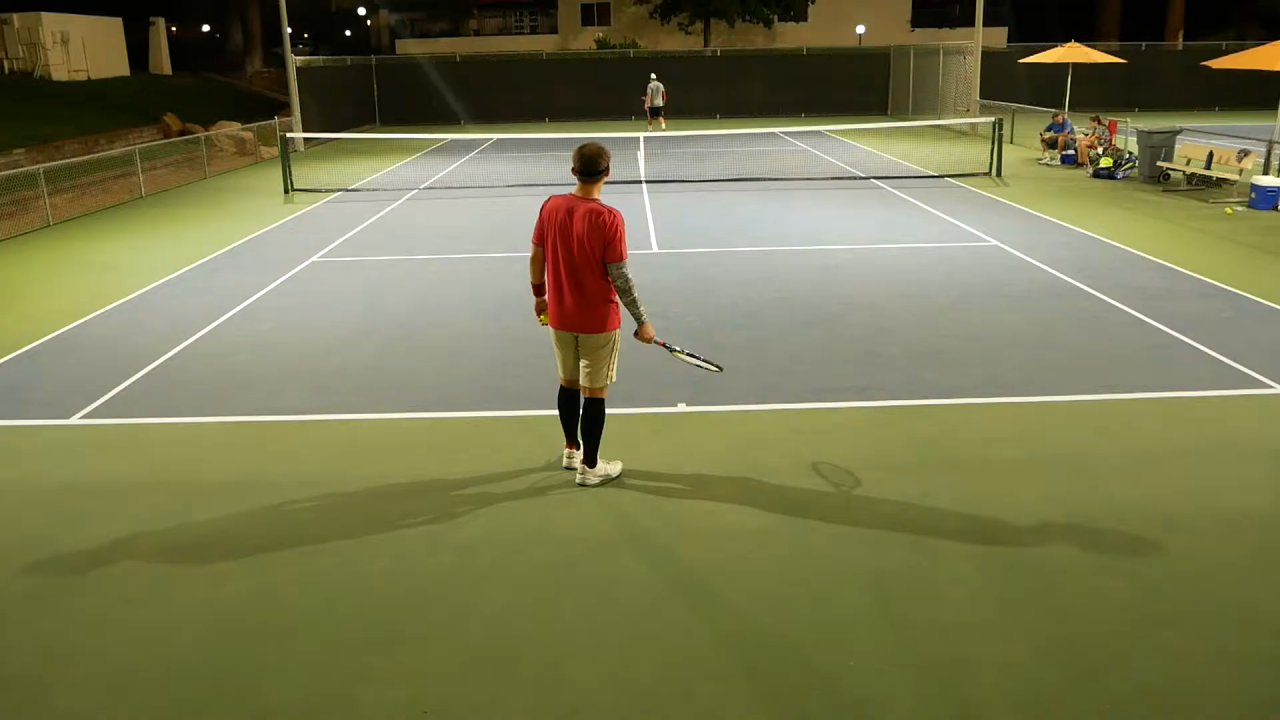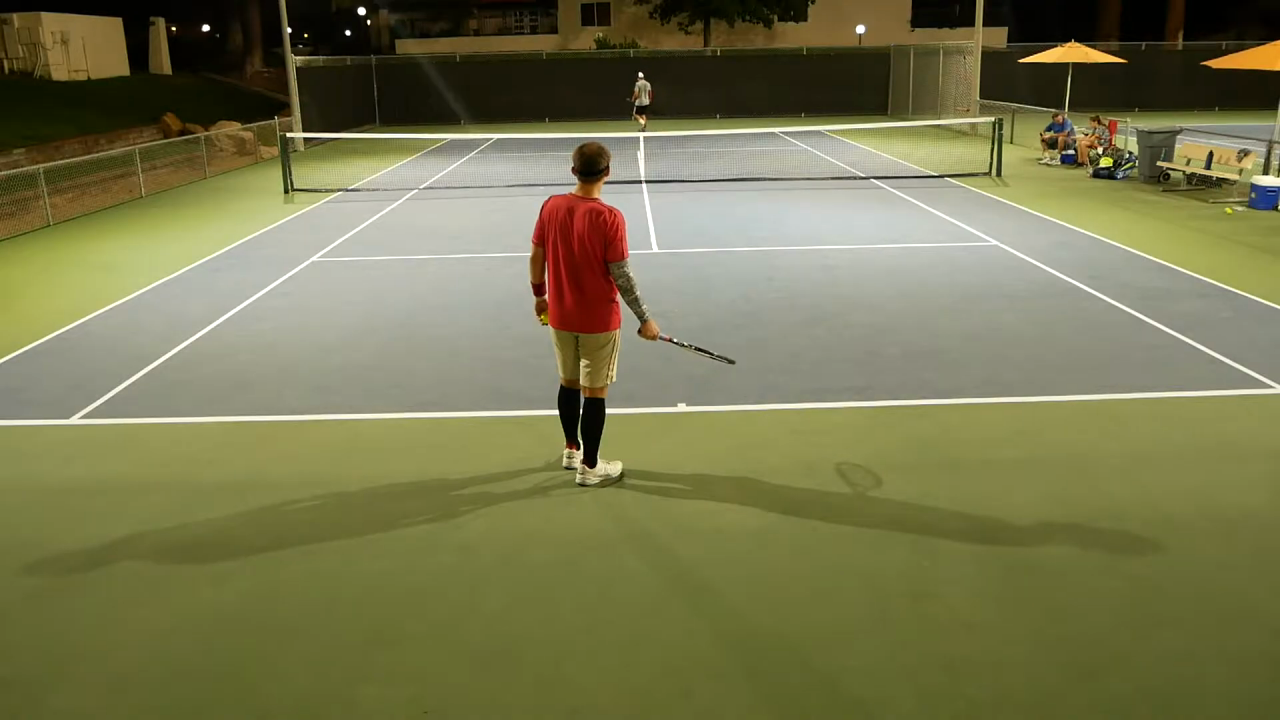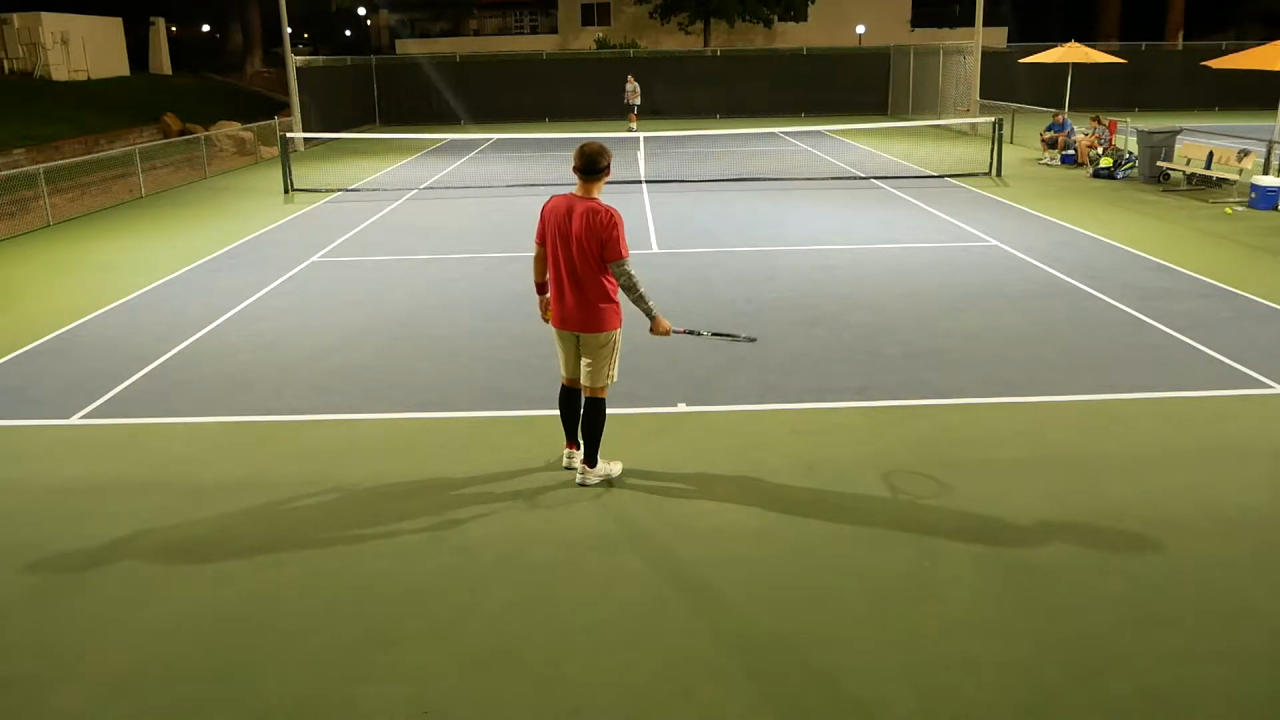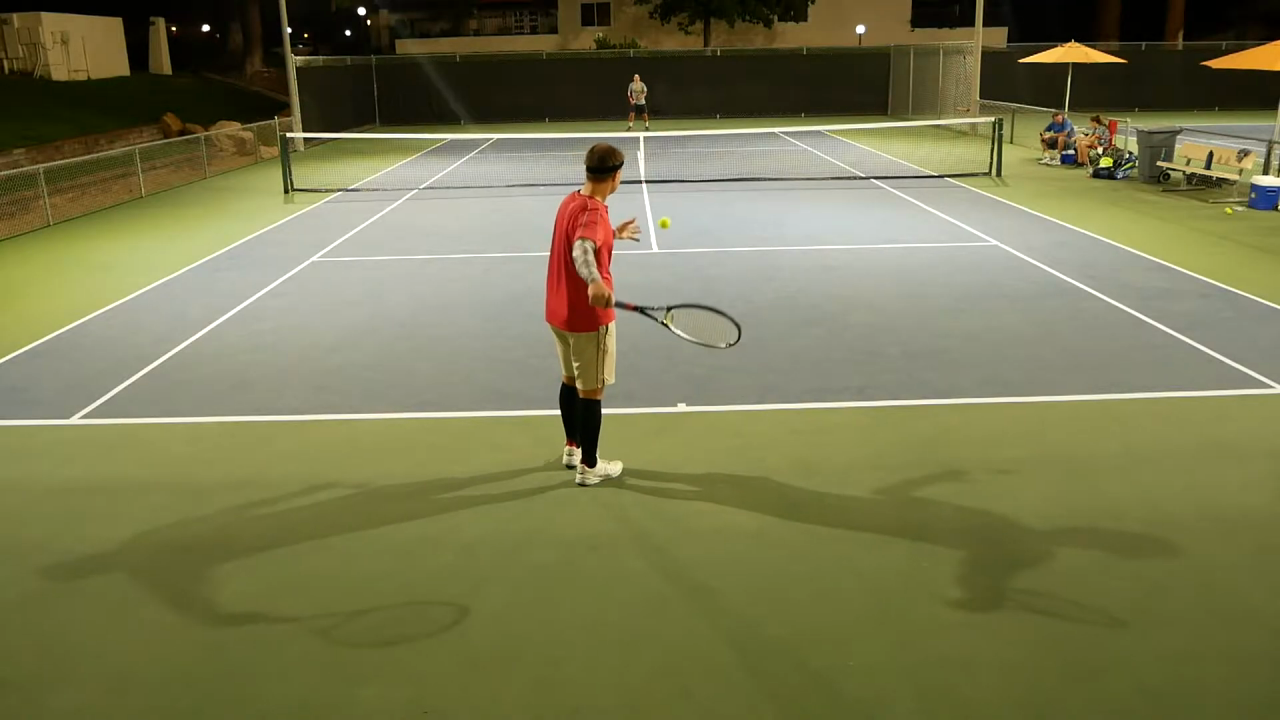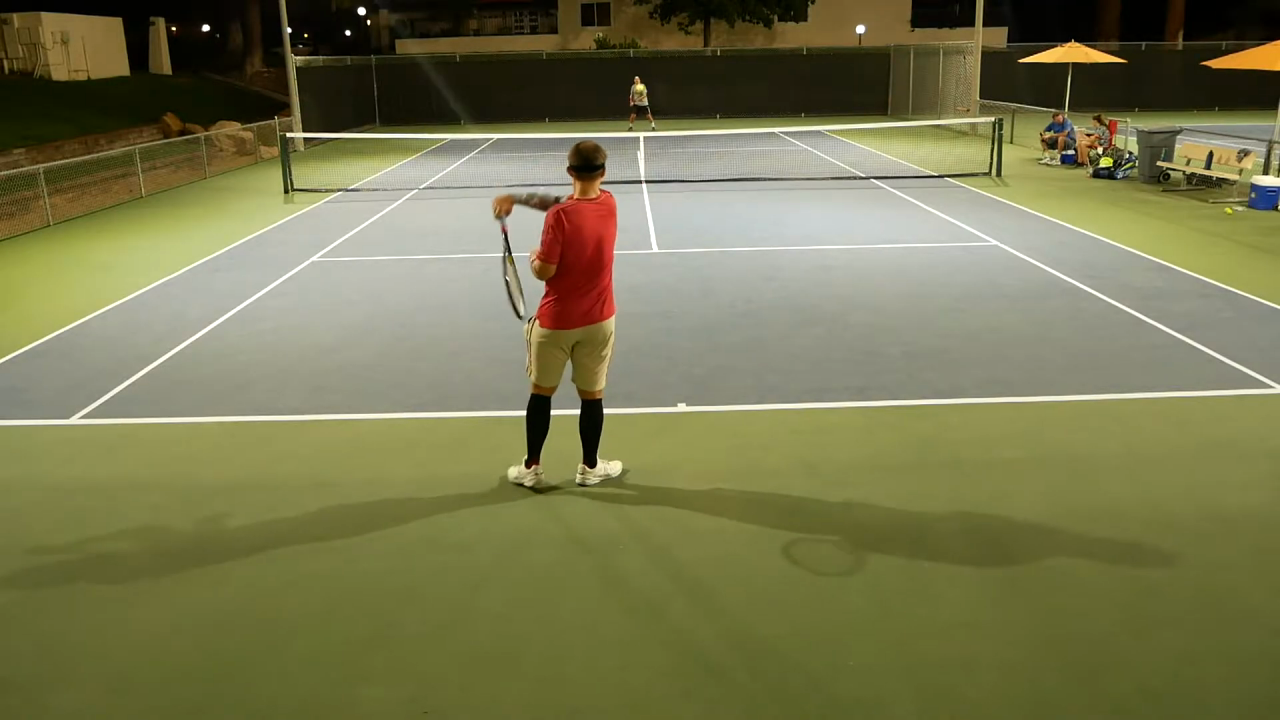
dt=0.7s
person 1, frame 1
left shoulder: (551, 207)
right shoulder: (609, 218)
left elbow: (536, 257)
right elbow: (619, 277)
left wrist: (539, 295)
right wrist: (642, 321)
left hip: (561, 316)
right hip: (598, 321)
left knee: (568, 383)
right knee: (595, 391)
left ankle: (572, 449)
right ankle: (589, 466)
person 1, frame 2
left shoulder: (551, 207)
right shoulder: (609, 217)
left elbow: (536, 257)
right elbow: (621, 276)
left wrist: (539, 294)
right wrist: (645, 319)
left hip: (560, 317)
right hip: (599, 321)
left knee: (568, 383)
right knee: (595, 392)
left ankle: (571, 449)
right ankle: (589, 466)
person 1, frame 3
left shoulder: (552, 206)
right shoulder: (607, 217)
left elbow: (540, 256)
right elbow: (622, 273)
left wrist: (542, 293)
right wrist: (653, 315)
left hip: (563, 315)
right hip: (599, 318)
left knee: (570, 382)
right knee: (596, 391)
left ankle: (571, 449)
right ankle: (589, 466)
person 1, frame 4
left shoulder: (571, 200)
right shoulder: (593, 211)
right elbow: (581, 251)
left wrist: (613, 234)
right wrist: (595, 282)
left hip: (559, 313)
right hip: (588, 318)
left knee: (570, 381)
right knee: (591, 392)
left ankle: (572, 447)
right ankle: (588, 466)
person 1, frame 5
left shoulder: (561, 215)
right shoulder: (609, 203)
left elbow: (544, 272)
left wrist: (536, 263)
right wrist: (517, 198)
left hip: (557, 320)
right hip: (598, 319)
left knee: (541, 392)
right knee: (592, 395)
left ankle: (532, 466)
right ankle: (589, 467)
